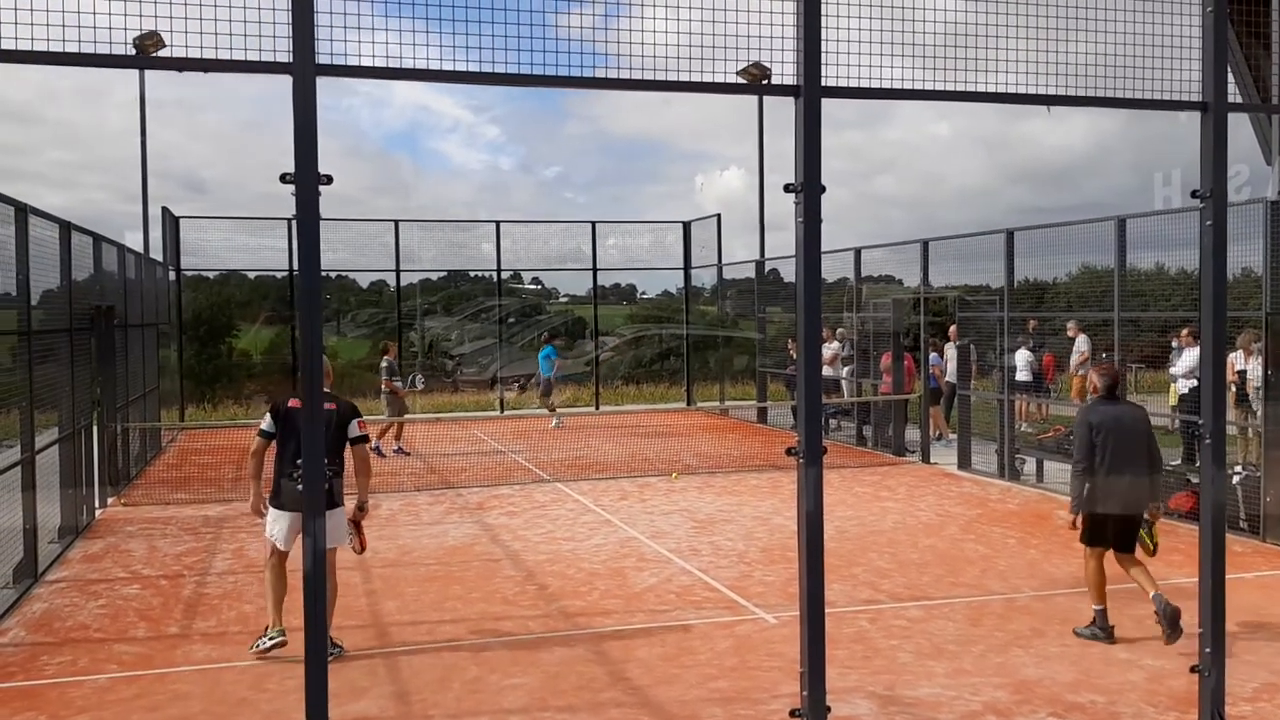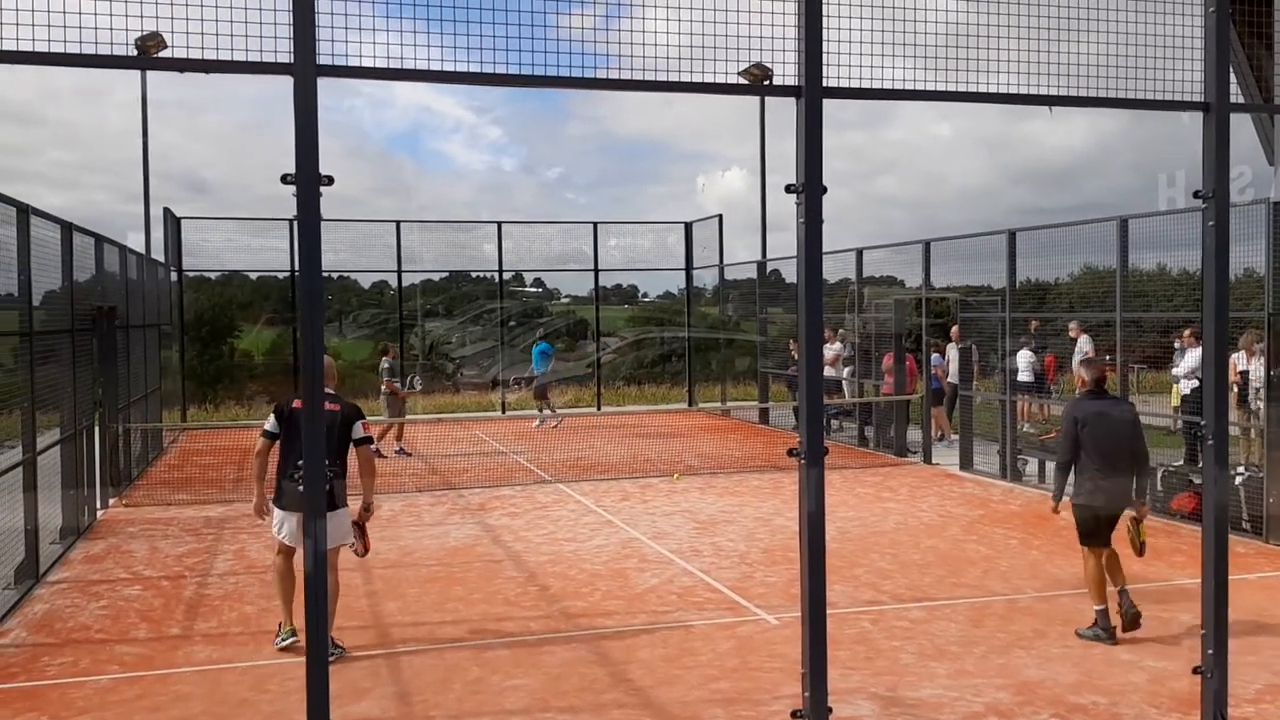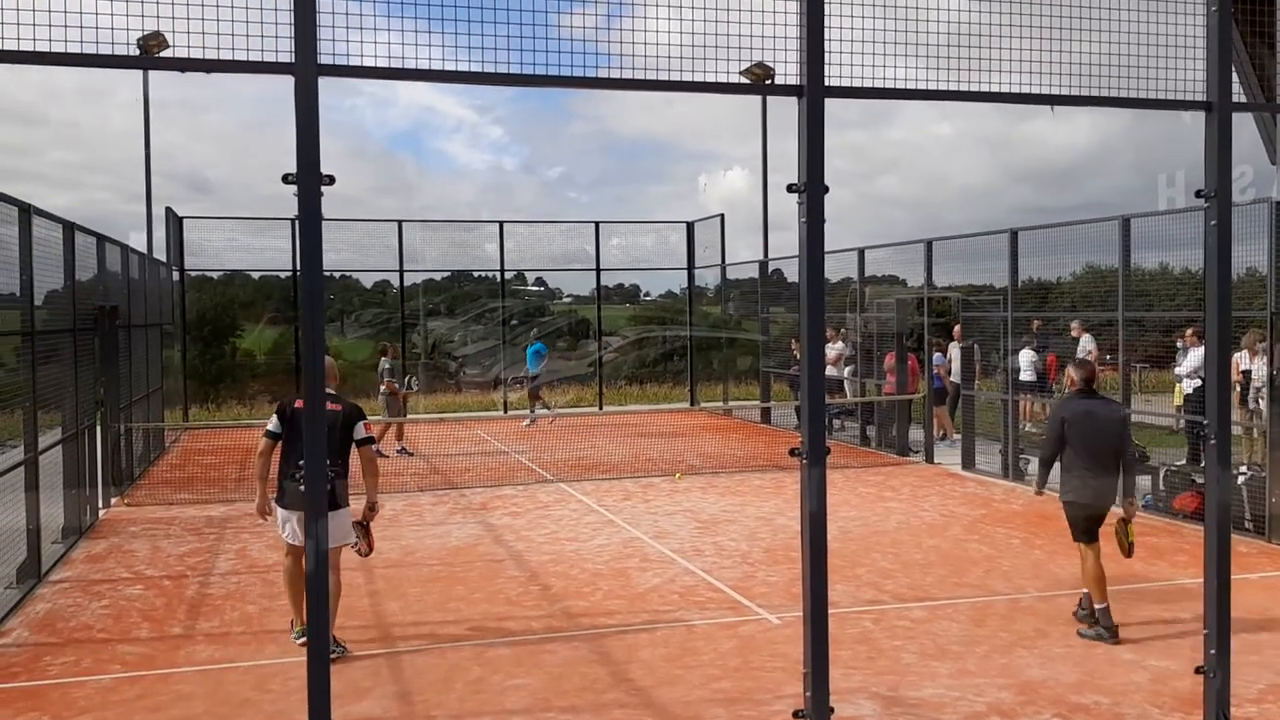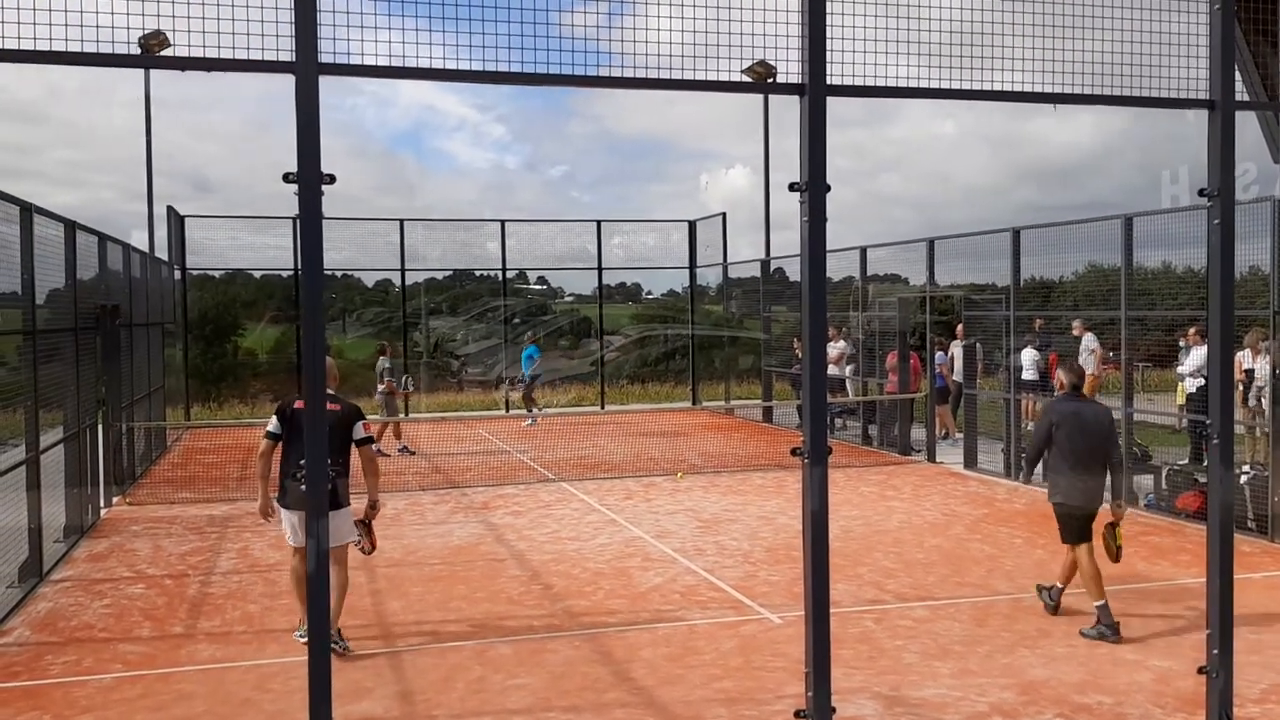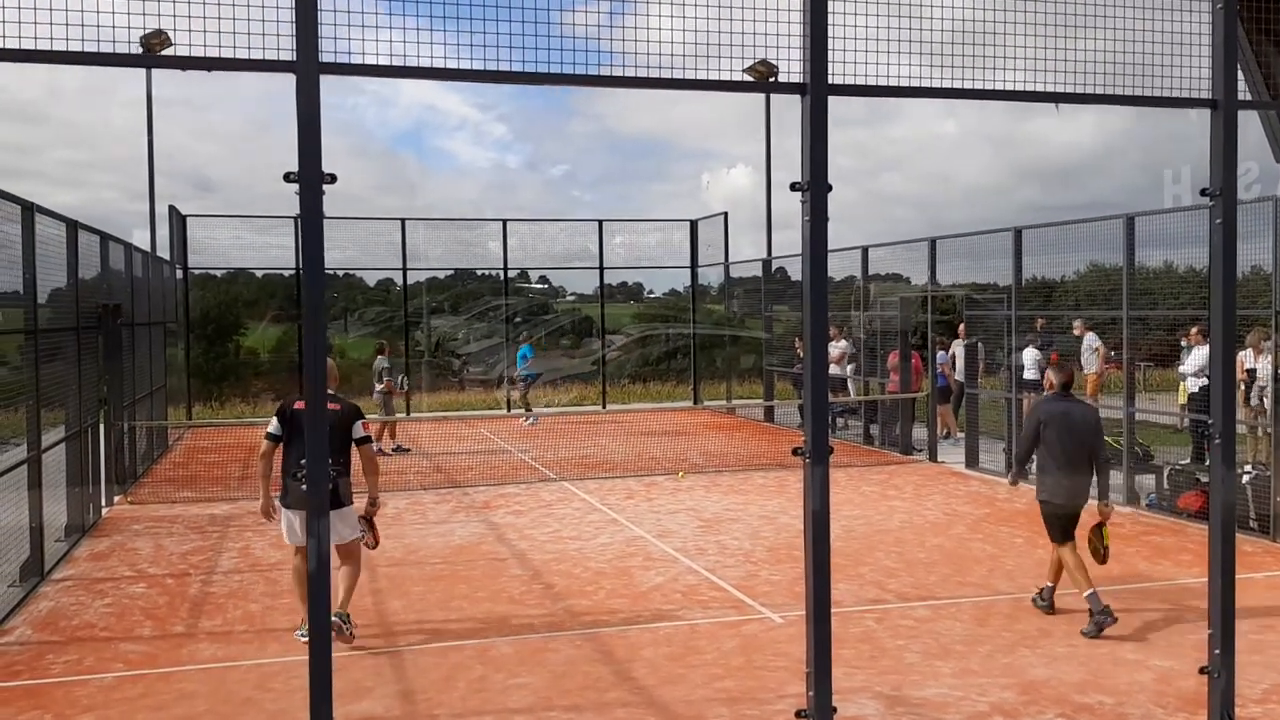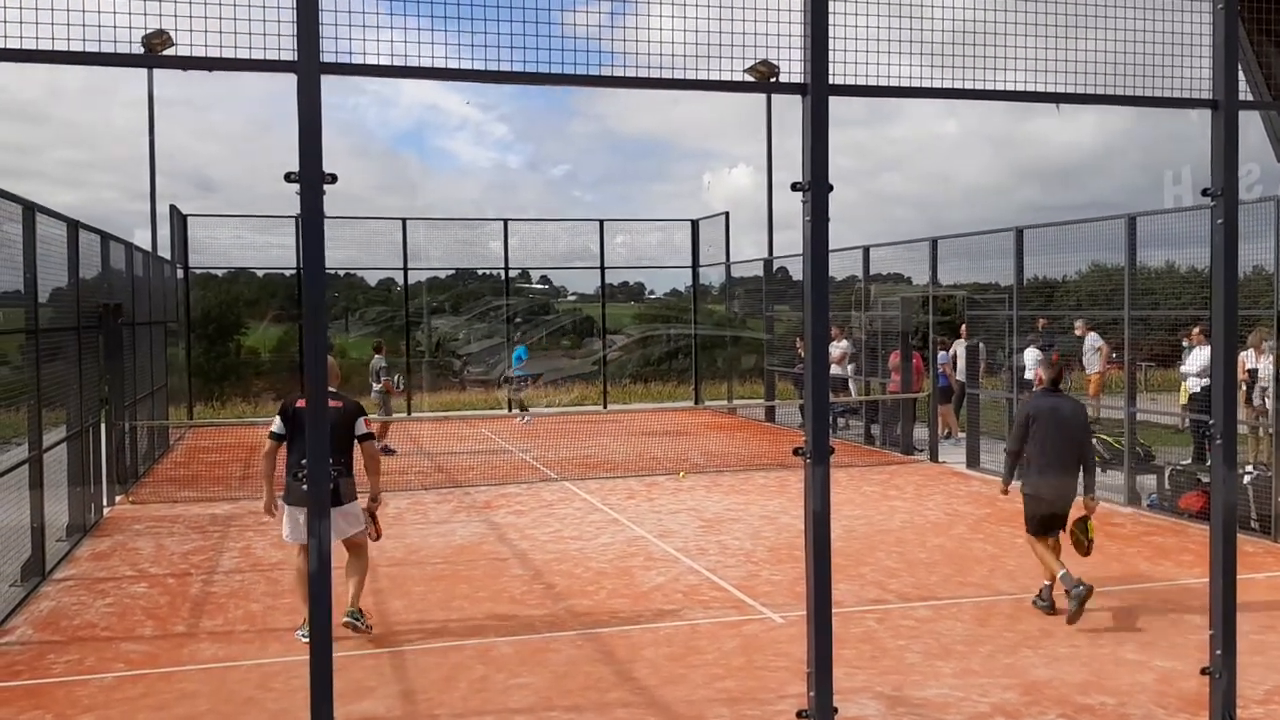
dt=0.1s
person 1, frame 1
left shoulder: (281, 407)
right shoulder: (346, 410)
left elbow: (256, 452)
right elbow: (361, 458)
left wrist: (255, 492)
right wrist: (362, 500)
left hip: (284, 499)
right hip: (327, 500)
left knee: (276, 560)
right knee: (326, 568)
left ankle: (274, 629)
right ankle: (324, 641)
person 1, frame 2
left shoulder: (285, 407)
right shoulder: (350, 411)
left elbow: (260, 452)
right elbow: (366, 459)
left wrist: (258, 493)
right wrist: (367, 501)
left hip: (288, 498)
right hip: (329, 501)
left knee: (283, 556)
right knee: (328, 568)
left ankle: (286, 627)
right ankle: (325, 641)
person 1, frame 3
left shoulder: (287, 406)
right shoulder: (351, 411)
left elbow: (263, 452)
right elbow: (368, 459)
left wrist: (261, 494)
right wrist: (372, 500)
left hip: (291, 497)
right hip: (332, 500)
left knee: (293, 555)
right knee: (331, 567)
left ankle: (300, 625)
right ankle: (328, 636)
person 1, frame 4
left shoulder: (287, 407)
right shoulder: (350, 411)
left elbow: (264, 452)
right elbow: (368, 458)
left wrist: (263, 494)
right wrist: (373, 498)
left hip: (293, 497)
right hip: (333, 499)
left knee: (299, 556)
right knee: (337, 564)
left ankle: (306, 624)
right ankle: (331, 630)
person 1, frame 5
left shoulder: (287, 408)
right shoulder: (350, 411)
left elbow: (265, 453)
right elbow: (368, 457)
left wrist: (265, 495)
right wrist: (373, 496)
left hip: (295, 496)
right hip: (336, 497)
left knee: (301, 555)
right knee: (350, 556)
left ankle: (309, 623)
right ankle: (340, 611)
person 1, frame 6
left shoulder: (290, 406)
right shoulder: (352, 408)
left elbow: (268, 452)
right elbow: (370, 454)
left wrist: (268, 493)
right wrist: (375, 492)
left hip: (298, 494)
right hip: (339, 495)
left knee: (304, 554)
right knee: (358, 550)
left ankle: (311, 623)
right ankle: (353, 609)
person 2, frame 1
left shoulder: (1089, 415)
right shoulder: (1138, 412)
left elbow: (1082, 465)
right elbow: (1155, 460)
left wrist: (1076, 508)
right wrist: (1154, 499)
left hip: (1102, 501)
right hip: (1136, 500)
left knee: (1093, 556)
right knee: (1127, 558)
left ankle: (1101, 624)
right ankle: (1162, 606)
person 2, frame 2
left shoulder: (1075, 409)
right shoulder: (1127, 408)
left elbow: (1064, 457)
right elbow: (1142, 457)
left wrist: (1056, 496)
right wrist: (1140, 497)
left hip: (1090, 495)
right hip: (1118, 495)
left knee: (1091, 555)
right knee: (1104, 548)
left ankle: (1102, 625)
right ankle: (1126, 605)
person 2, frame 3
left shoulder: (1065, 408)
right shoulder: (1115, 409)
left elbow: (1049, 450)
right elbow: (1128, 457)
left wrist: (1040, 482)
right wrist: (1129, 497)
left hip: (1078, 491)
right hip: (1106, 492)
left knee: (1090, 551)
right knee: (1088, 545)
left ankle: (1105, 623)
right ankle: (1088, 605)
person 2, frame 4
left shoulder: (1053, 410)
right shoulder: (1102, 412)
left elbow: (1035, 450)
right elbow: (1115, 460)
left wrist: (1027, 475)
right wrist: (1117, 499)
left hip: (1066, 492)
right hip: (1093, 492)
left knee: (1083, 552)
right knee: (1076, 545)
left ankle: (1106, 622)
right ankle: (1054, 596)
person 2, frame 5
left shoulder: (1041, 409)
right shoulder: (1089, 412)
left elbow: (1024, 450)
right elbow: (1101, 459)
left wrist: (1015, 475)
right wrist: (1103, 499)
left hip: (1052, 489)
right hip: (1079, 490)
left knee: (1064, 549)
right knee: (1062, 543)
left ankle: (1099, 609)
right ankle: (1047, 596)
person 2, frame 6
left shoulder: (1030, 405)
right shoulder: (1077, 408)
left elbow: (1015, 447)
right elbow: (1087, 454)
left wrist: (1006, 479)
right wrist: (1089, 493)
left hip: (1037, 485)
right hip: (1067, 487)
left knee: (1038, 541)
right knee: (1052, 538)
left ankle: (1076, 587)
right ankle: (1046, 596)
